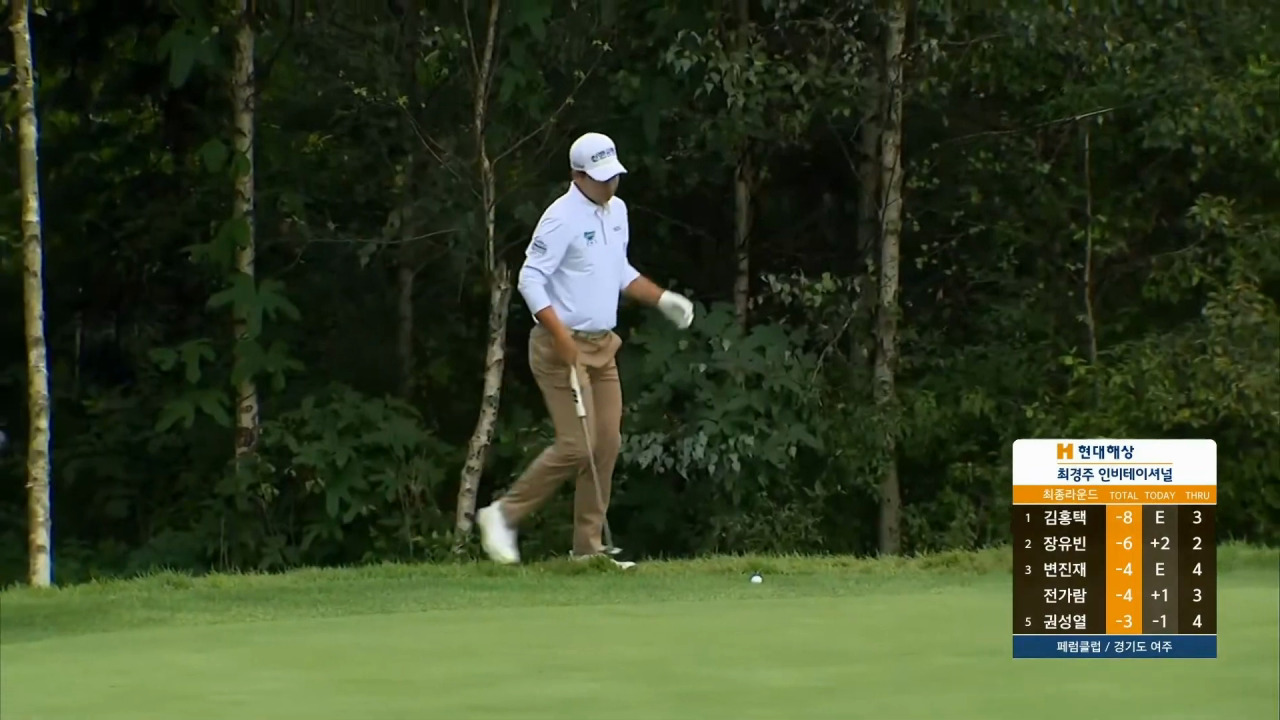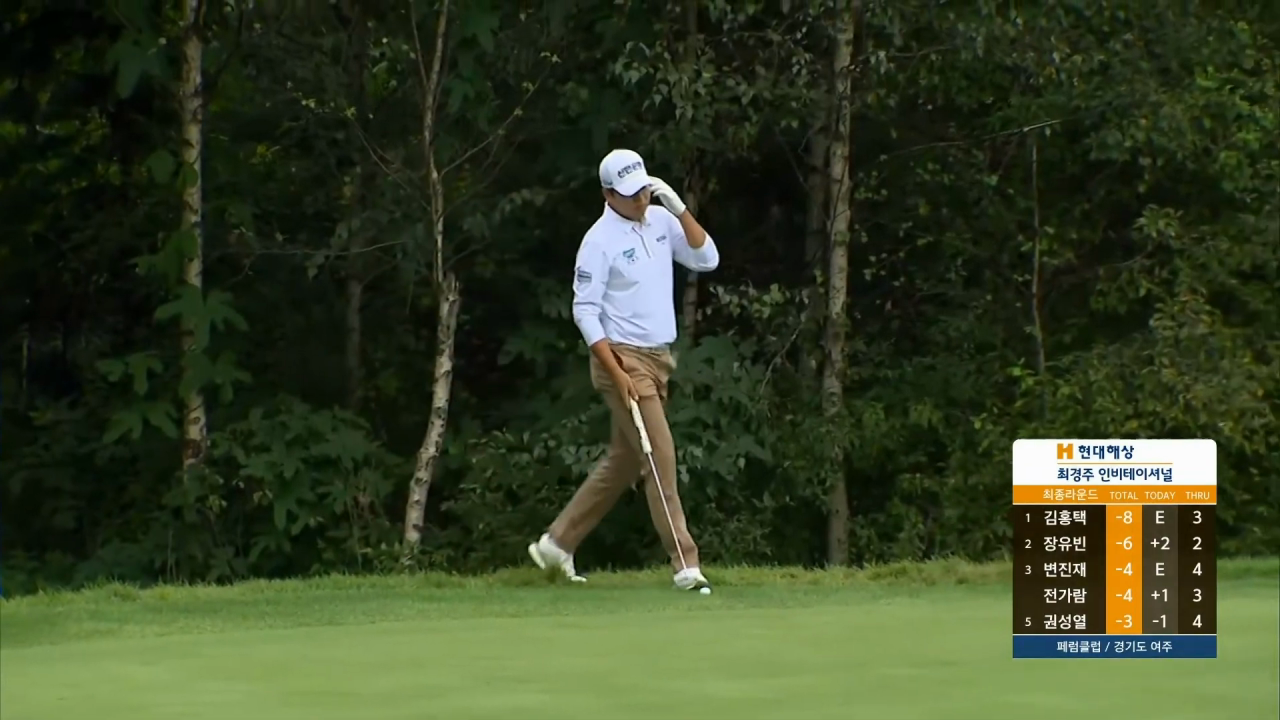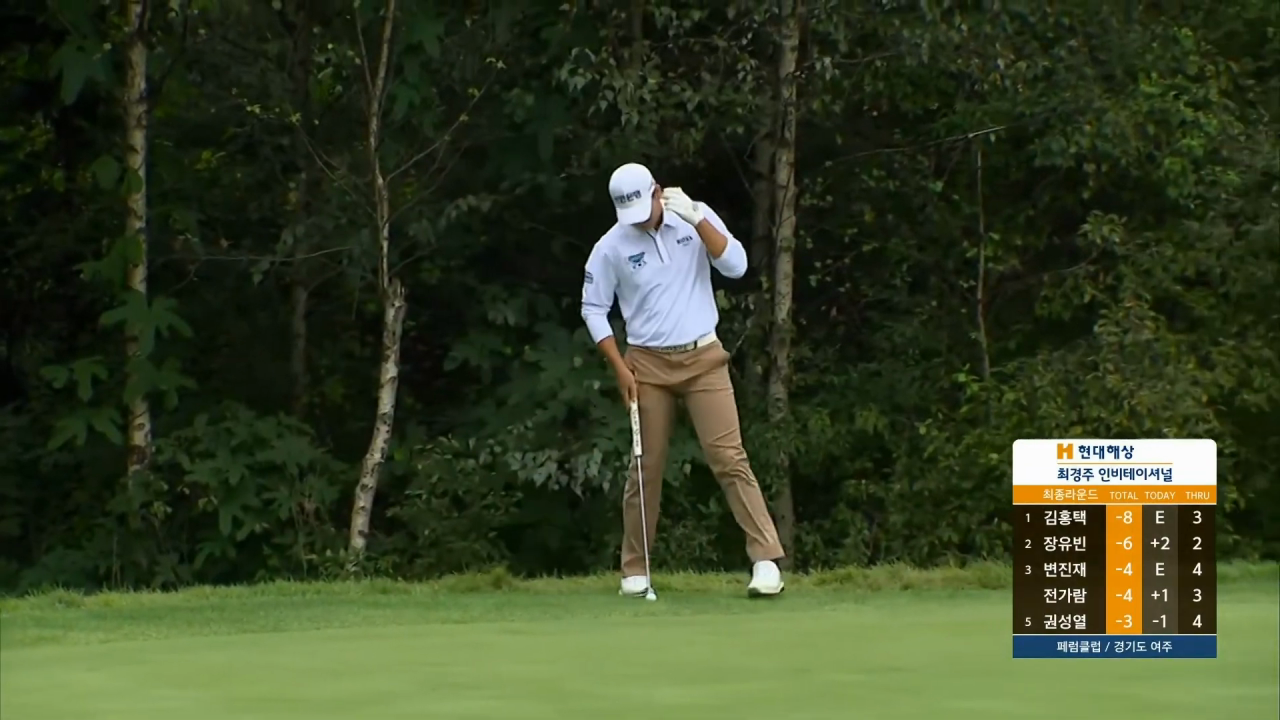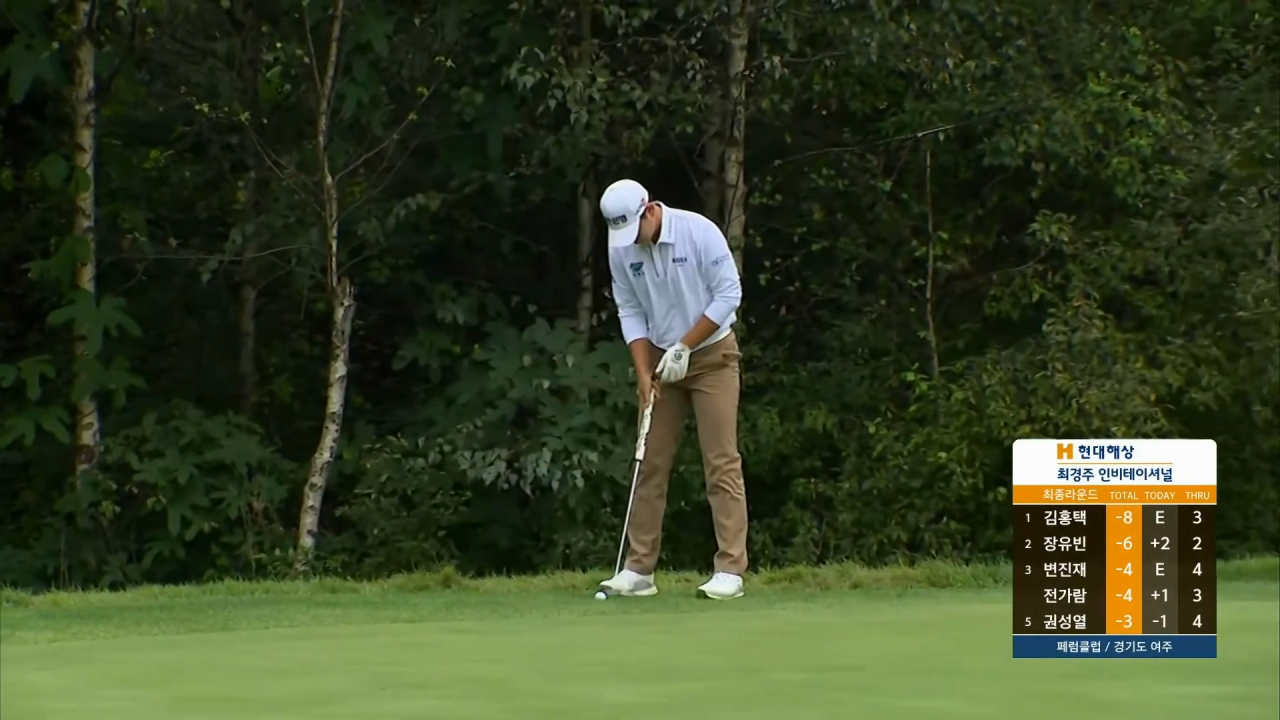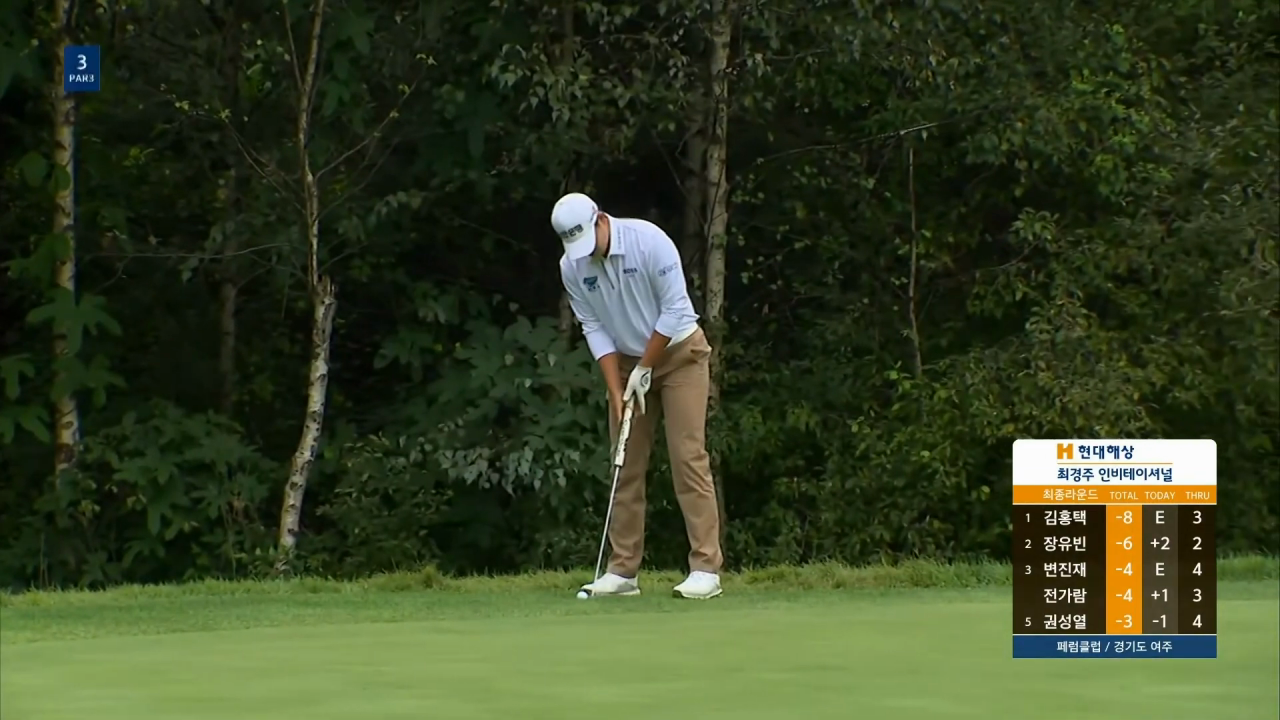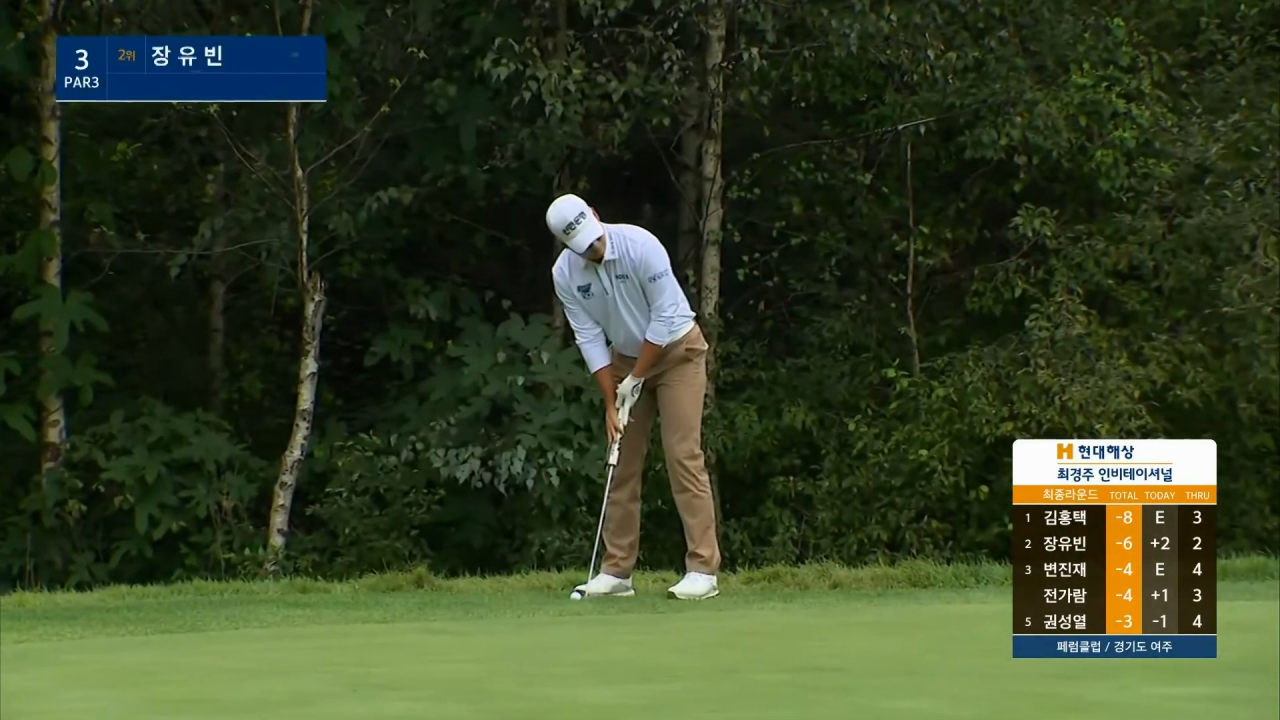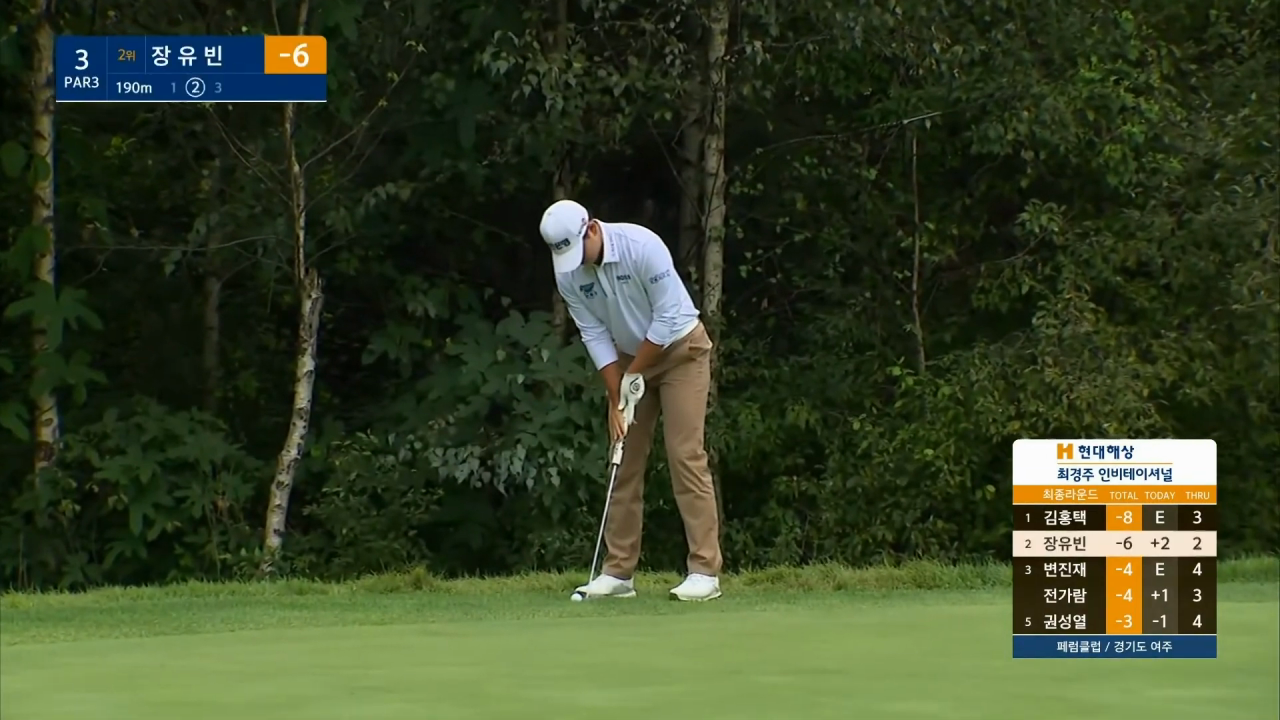
dt=0.5s
person 1, frame 1
left shoulder: (616, 210)
right shoulder: (561, 216)
right elbow: (530, 278)
left wrist: (663, 299)
right wrist: (560, 335)
left hip: (602, 345)
right hip: (562, 347)
left knee: (606, 447)
right knee: (575, 446)
left ankle: (587, 547)
right ankle: (505, 513)
person 1, frame 2
left shoulder: (660, 219)
right shoulder: (600, 240)
left elbow: (707, 260)
right elbow: (585, 311)
left wrist: (679, 208)
right wrist: (614, 370)
left hip: (658, 359)
right hip: (622, 361)
left knee: (622, 462)
right knee: (659, 461)
left ankle: (556, 542)
right ankle: (683, 564)
person 1, frame 3
left shoulder: (697, 216)
right shoulder: (610, 246)
left elbow: (737, 266)
right elbow: (593, 308)
left wrist: (697, 219)
right wrist: (619, 367)
left hip: (704, 358)
right hip: (649, 364)
left knee: (729, 457)
right knee: (647, 467)
left ankle: (766, 561)
right ankle: (634, 570)
person 1, frame 4
left shoulder: (700, 231)
right shoulder: (619, 251)
left elbow: (728, 296)
right elbow: (630, 313)
left wrist: (684, 347)
right wrist: (643, 372)
left hip: (712, 355)
right hip: (661, 359)
left knee: (720, 461)
right knee: (650, 462)
left ankle: (730, 569)
right ankle: (639, 568)
person 1, frame 5
left shoulder: (649, 240)
right shoulder: (571, 266)
left elbow: (675, 309)
right elbow: (594, 328)
left wrist: (644, 368)
right wrist: (615, 389)
left hip: (680, 353)
right hip: (627, 363)
left knee: (687, 456)
right knee: (627, 465)
left ankle: (705, 568)
right ankle: (623, 570)
person 1, frame 6
left shoulder: (640, 245)
right shoulder: (564, 274)
left elbow: (665, 317)
right elbow: (589, 338)
left wrist: (636, 378)
right wrist: (611, 402)
left hip: (676, 351)
right hip: (625, 358)
left knee: (682, 455)
right knee: (622, 463)
left ankle: (702, 569)
right ankle: (616, 571)
person 1, frame 7
left shoulder: (642, 246)
right shoulder: (566, 273)
left elbow: (668, 318)
right elbow: (595, 335)
left wrist: (634, 375)
right wrist: (616, 399)
left hip: (680, 350)
right hip: (629, 356)
left knee: (685, 455)
right knee: (625, 461)
left ankle: (704, 571)
right ankle: (618, 572)
